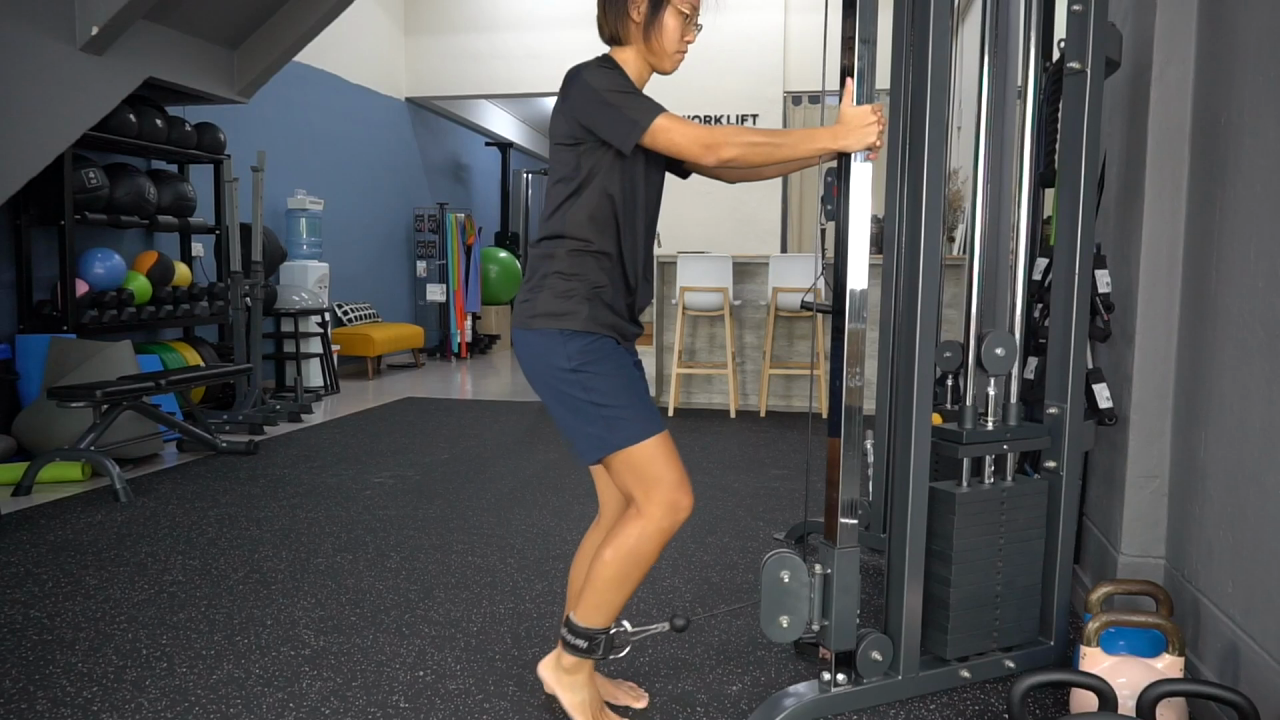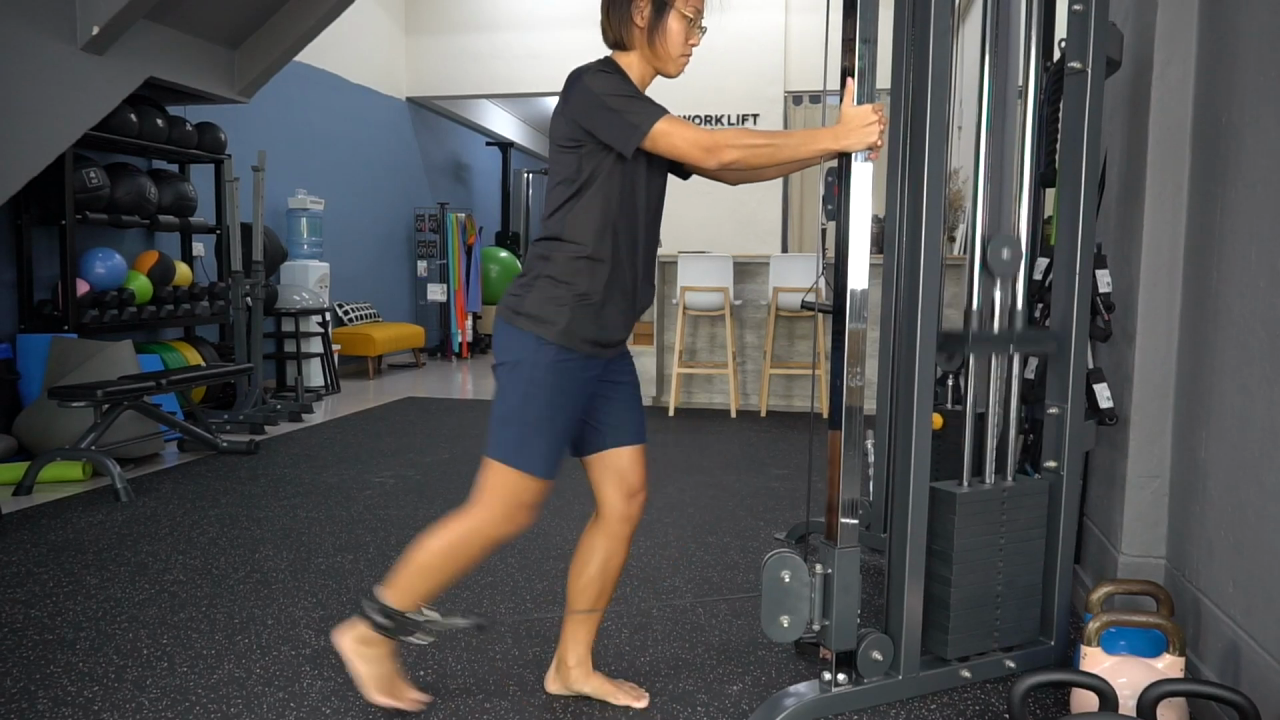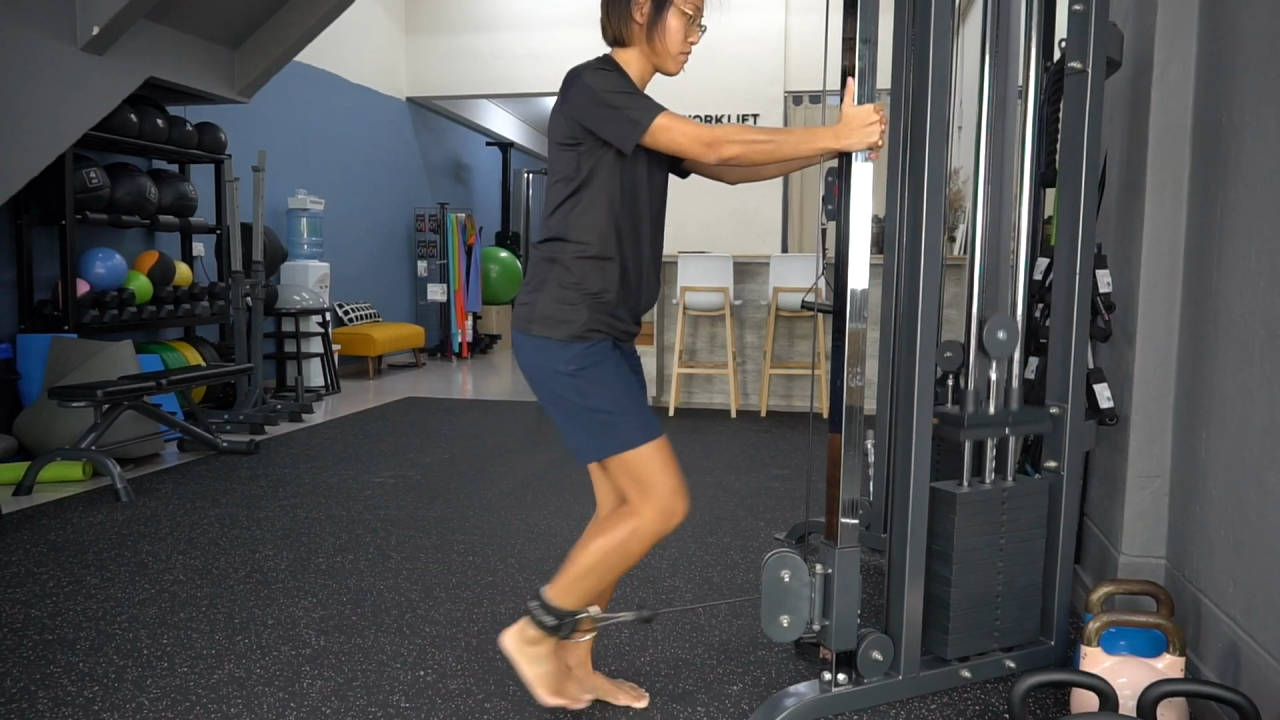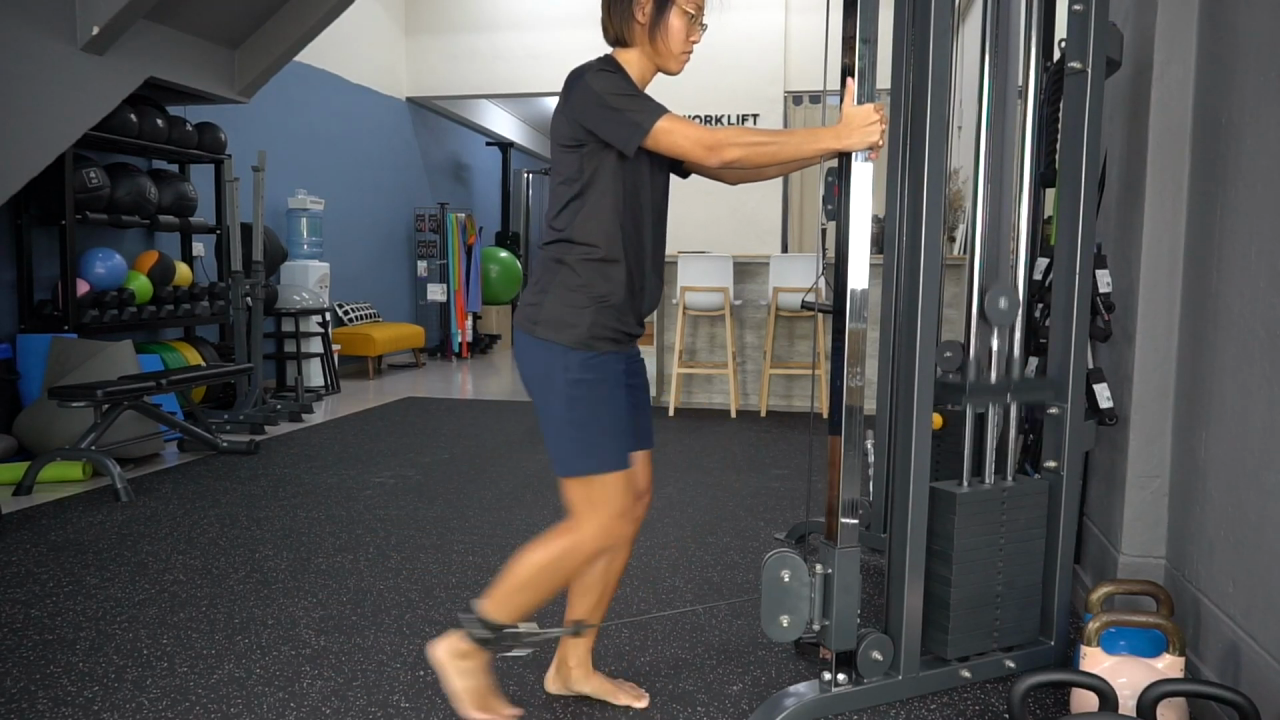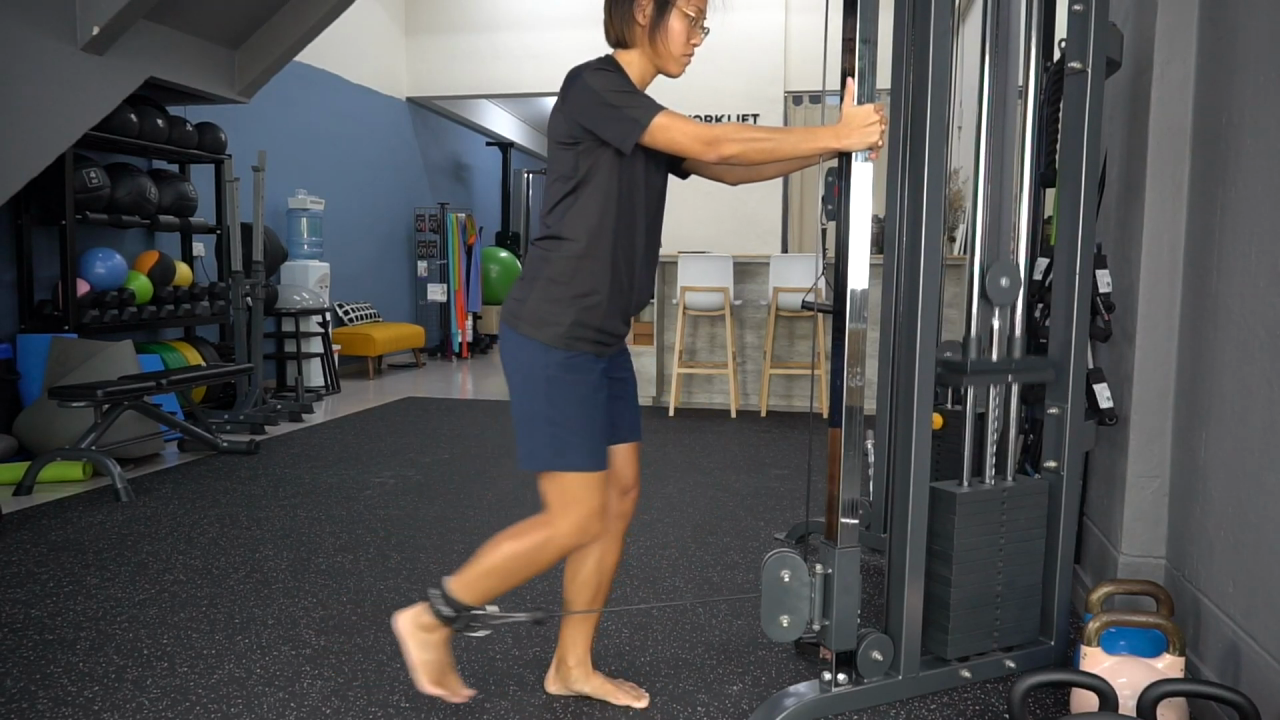
dt=1s
person 1, frame 1
left shoulder: (640, 114)
right shoulder: (591, 84)
left elbow: (726, 169)
right elbow: (711, 149)
left wrist: (836, 142)
right wrist: (834, 137)
left hip: (601, 332)
right hip: (565, 330)
left knee: (627, 505)
right knee: (665, 499)
right ankle: (573, 656)
person 1, frame 2
left shoulder: (639, 114)
right shoulder: (594, 88)
left elbow: (727, 170)
right elbow: (714, 151)
left wrist: (827, 144)
right wrist: (832, 137)
left hip: (600, 342)
right hip: (548, 333)
left knee: (625, 500)
right knee: (503, 513)
left ankle: (573, 665)
right ankle: (371, 629)
person 1, frame 3
left shoulder: (641, 113)
right shoulder: (592, 85)
left elbow: (727, 169)
right elbow: (712, 147)
left wrist: (834, 143)
right wrist: (835, 136)
left hip: (602, 334)
right hip: (565, 333)
left knee: (627, 502)
right knee: (660, 503)
left ankle: (573, 664)
right ankle: (538, 630)
person 1, frame 4
left shoulder: (638, 108)
right shoulder: (593, 87)
left elbow: (728, 169)
right elbow: (714, 150)
left wrist: (827, 144)
right wrist: (833, 137)
left hip: (609, 337)
right hip: (568, 337)
left knee: (630, 502)
right knee: (601, 523)
right ankle: (465, 644)
person 1, frame 5
left shoulder: (642, 118)
right shoulder: (592, 86)
left elbow: (726, 169)
right elbow: (713, 145)
left wrist: (832, 143)
right wrist: (835, 136)
left hip: (599, 337)
right hip: (553, 336)
left knee: (616, 498)
right knee: (575, 521)
left ankle: (572, 665)
right ankle: (432, 618)
